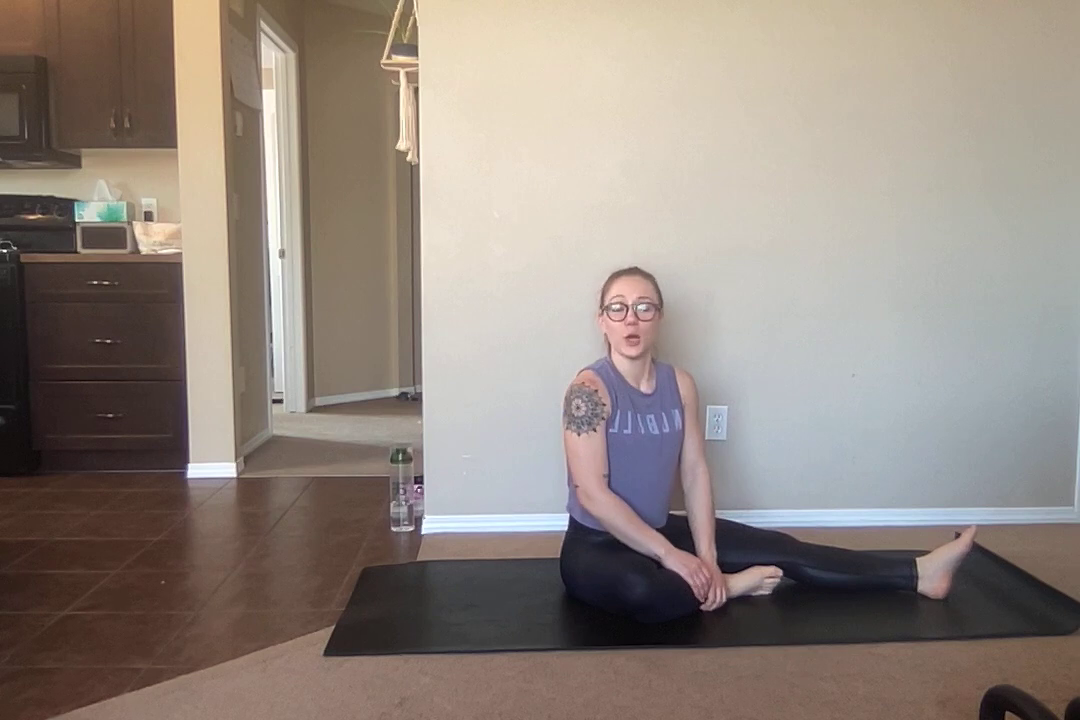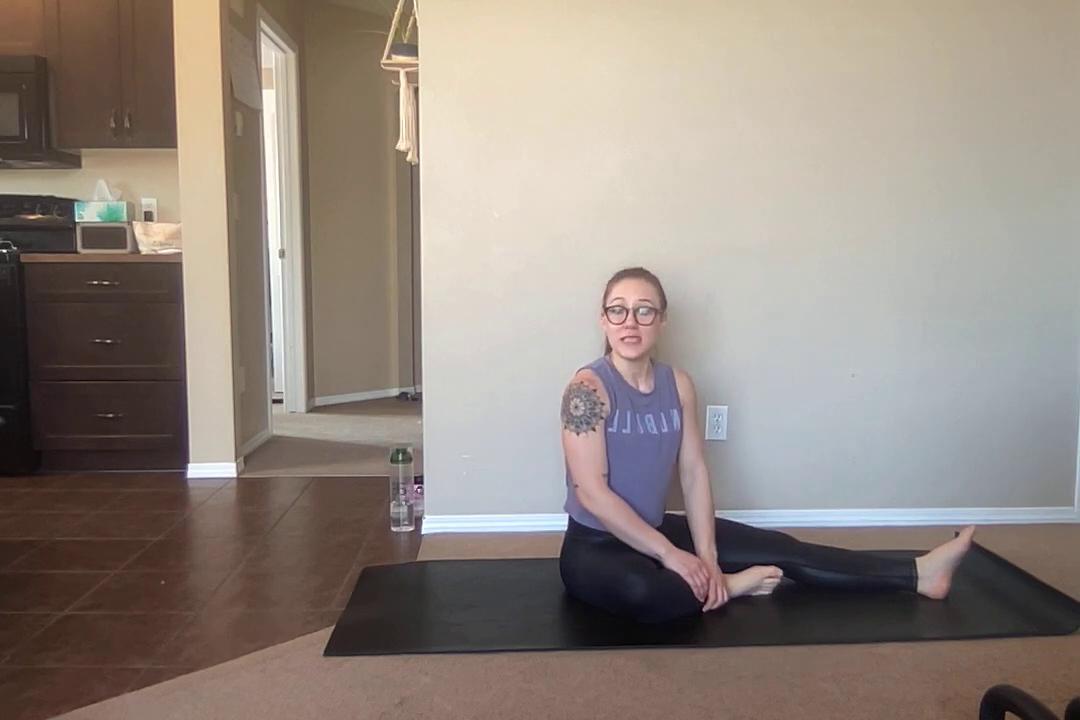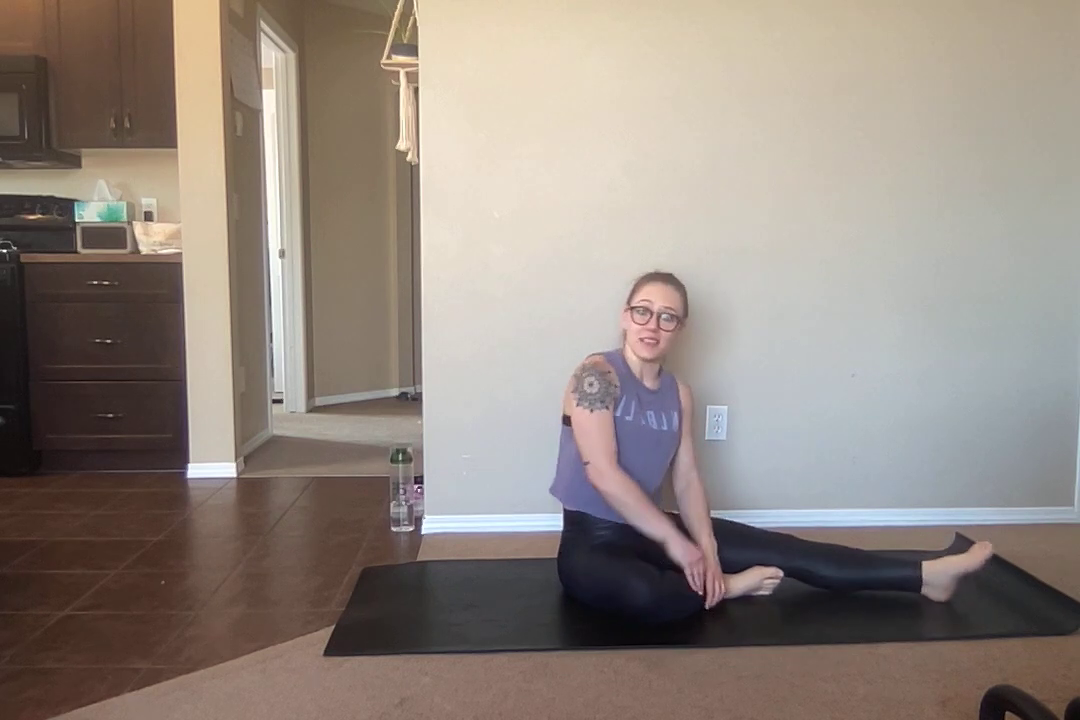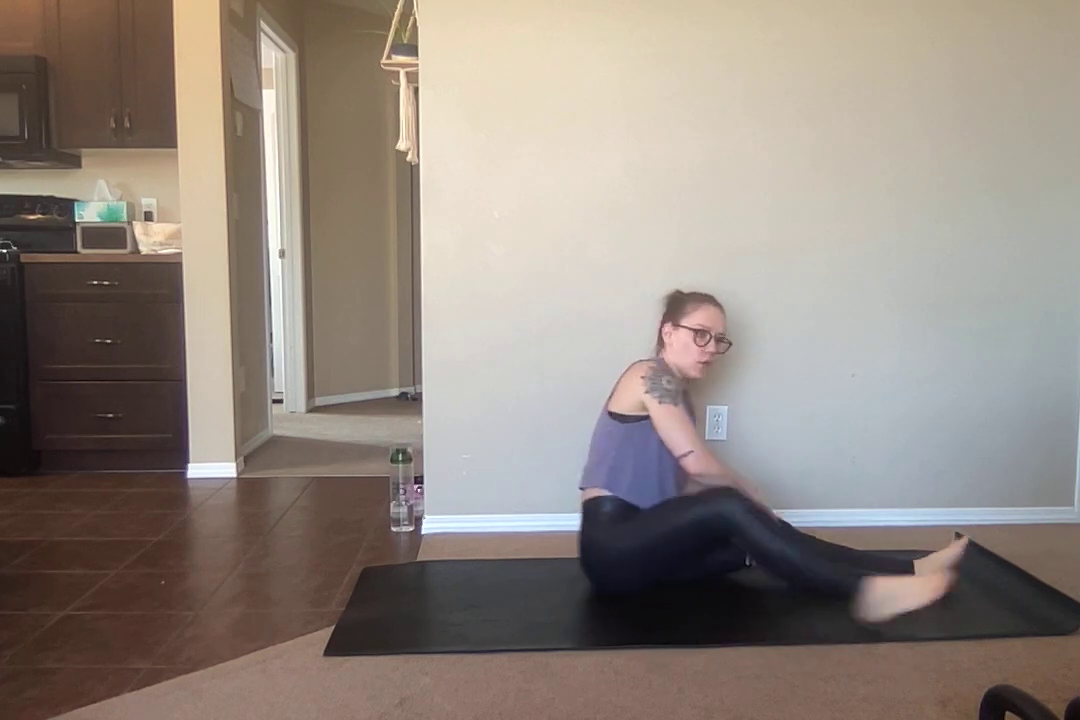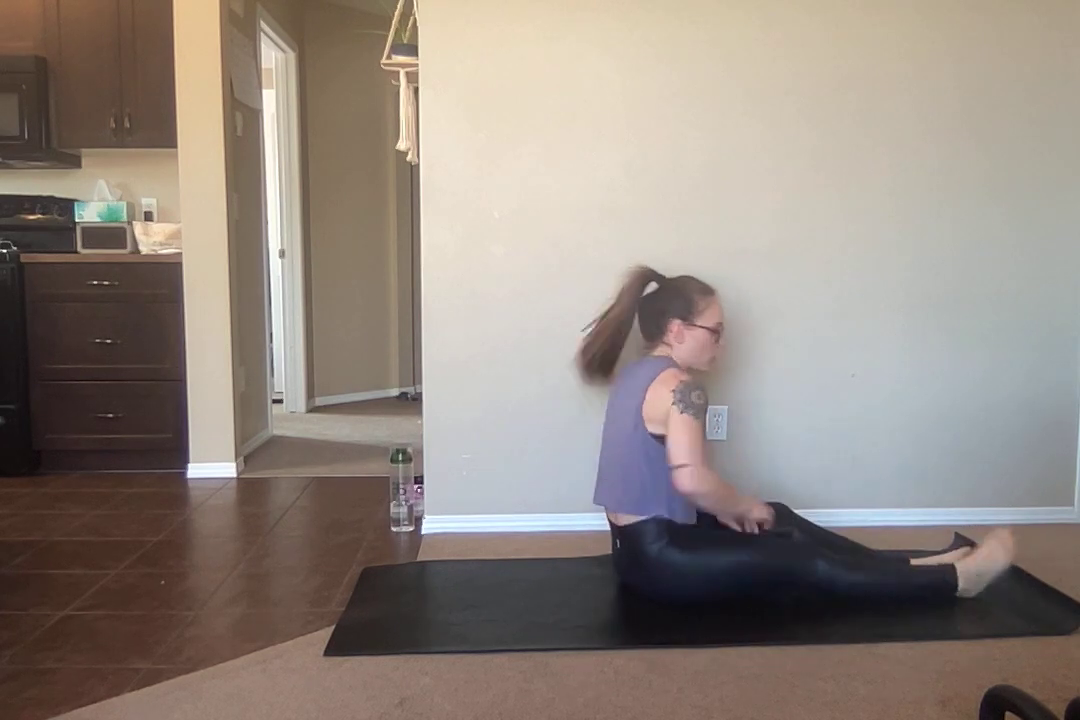
dt=0.5s
person 1, frame 1
left shoulder: (679, 384)
right shoulder: (590, 389)
left elbow: (695, 473)
right elbow: (592, 494)
left wrist: (706, 556)
right wrist: (669, 555)
left hip: (656, 531)
right hip: (596, 547)
left knee: (776, 547)
right knee: (642, 590)
left ankle: (918, 574)
right ankle: (726, 586)
person 1, frame 2
left shoulder: (677, 385)
right shoulder: (588, 388)
left elbow: (694, 473)
right elbow: (592, 494)
left wrist: (708, 557)
right wrist: (669, 555)
left hip: (654, 530)
right hip: (595, 547)
left knee: (776, 548)
right knee: (642, 590)
left ankle: (919, 573)
right ankle: (727, 585)
person 1, frame 3
left shoulder: (677, 393)
right shoulder: (597, 374)
left elbow: (687, 480)
right elbow: (603, 474)
left wrist: (706, 550)
right wrist: (675, 542)
left hip: (649, 529)
right hip: (590, 544)
left knee: (778, 549)
right knee: (644, 595)
left ankle: (925, 576)
right ankle: (721, 587)
person 1, frame 4
left shoulder: (680, 396)
right shoulder: (652, 377)
left elbow: (687, 484)
right elbow: (697, 464)
right wrist: (749, 493)
left hip: (635, 540)
right hip: (610, 546)
right knee: (728, 509)
left ankle: (907, 570)
right ankle: (864, 591)
person 1, frame 5
left shoulder: (635, 375)
right shoulder: (678, 385)
right elbow: (690, 479)
left wrist: (728, 509)
right wrist: (745, 505)
left hip: (639, 548)
right hip: (660, 560)
left knee: (778, 521)
right knee: (807, 563)
left ankle: (909, 572)
right ankle: (954, 580)
